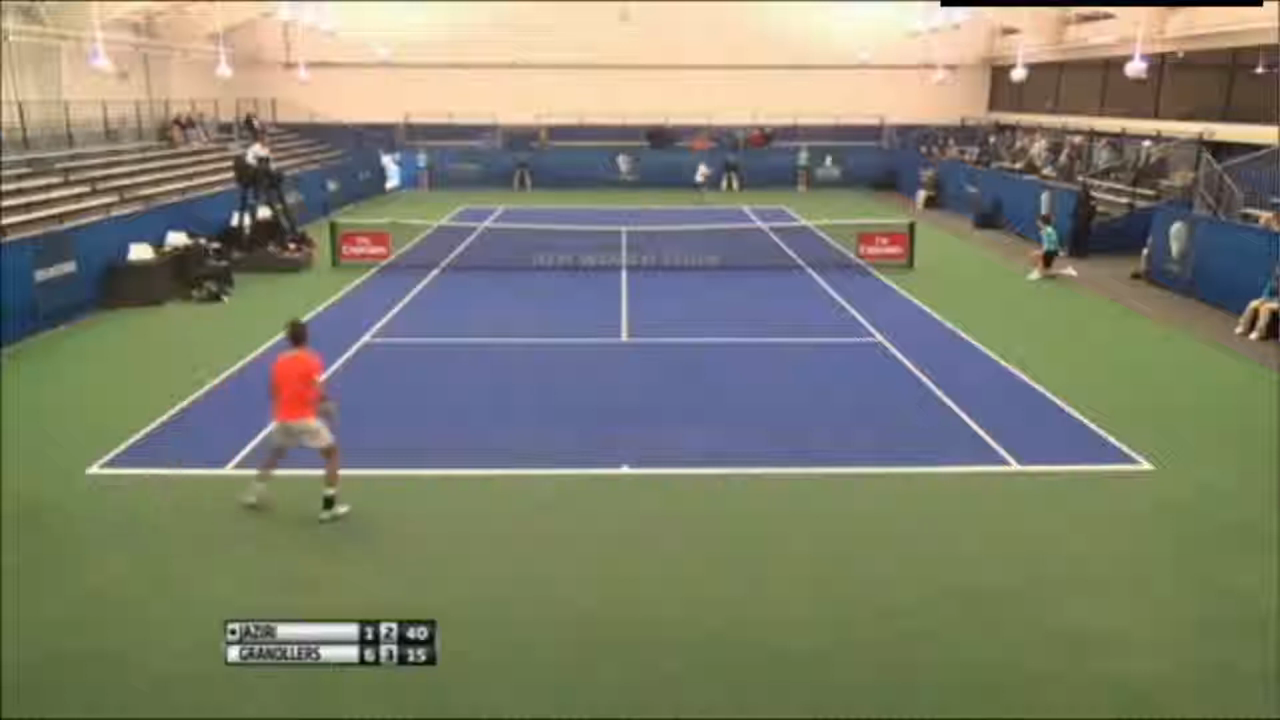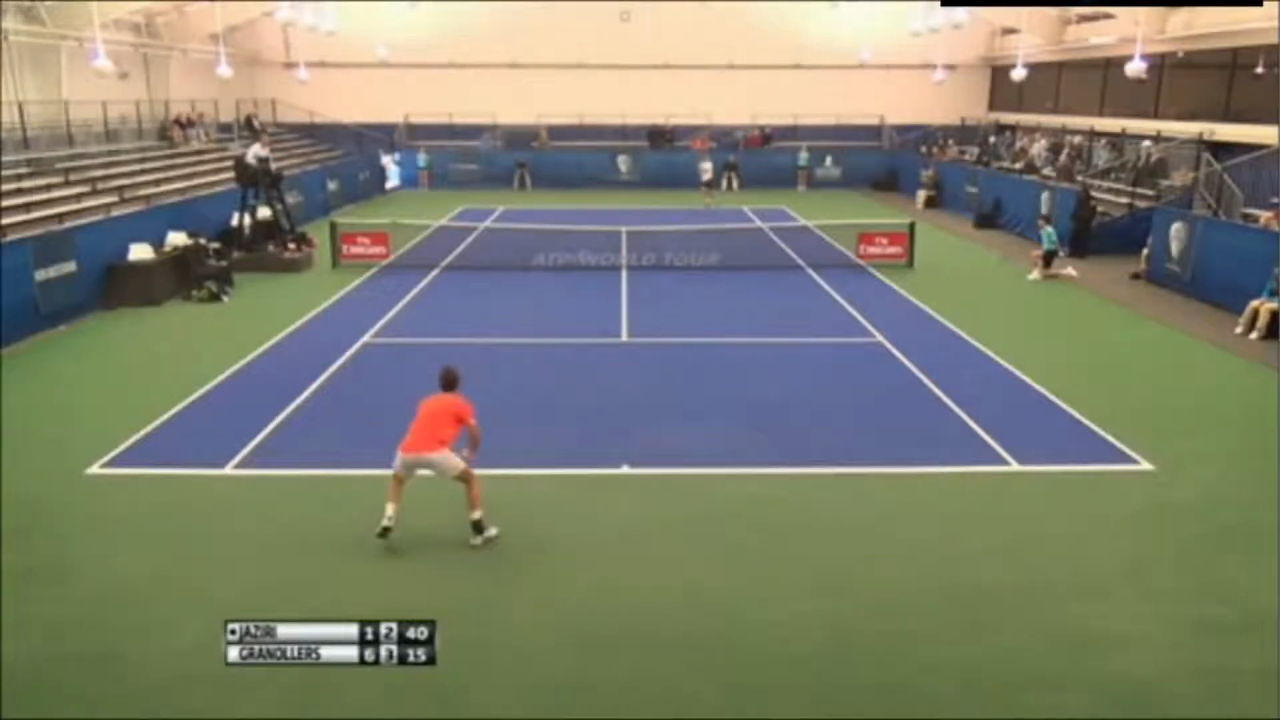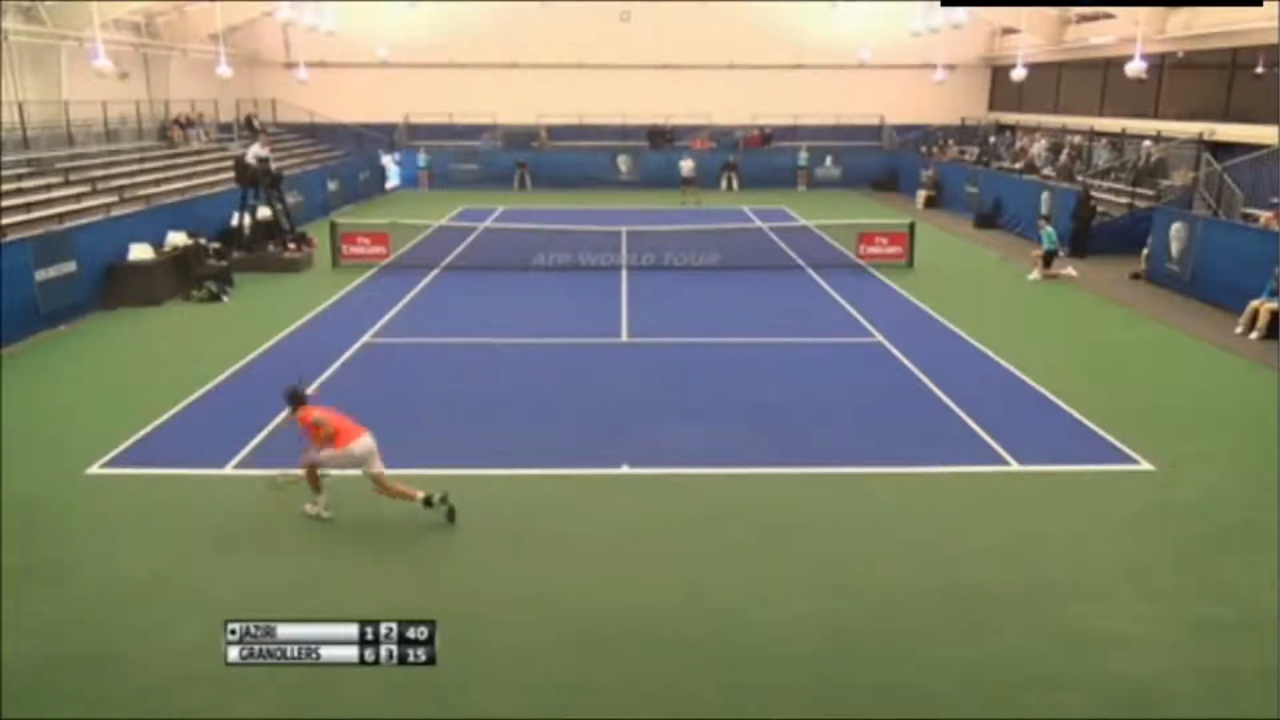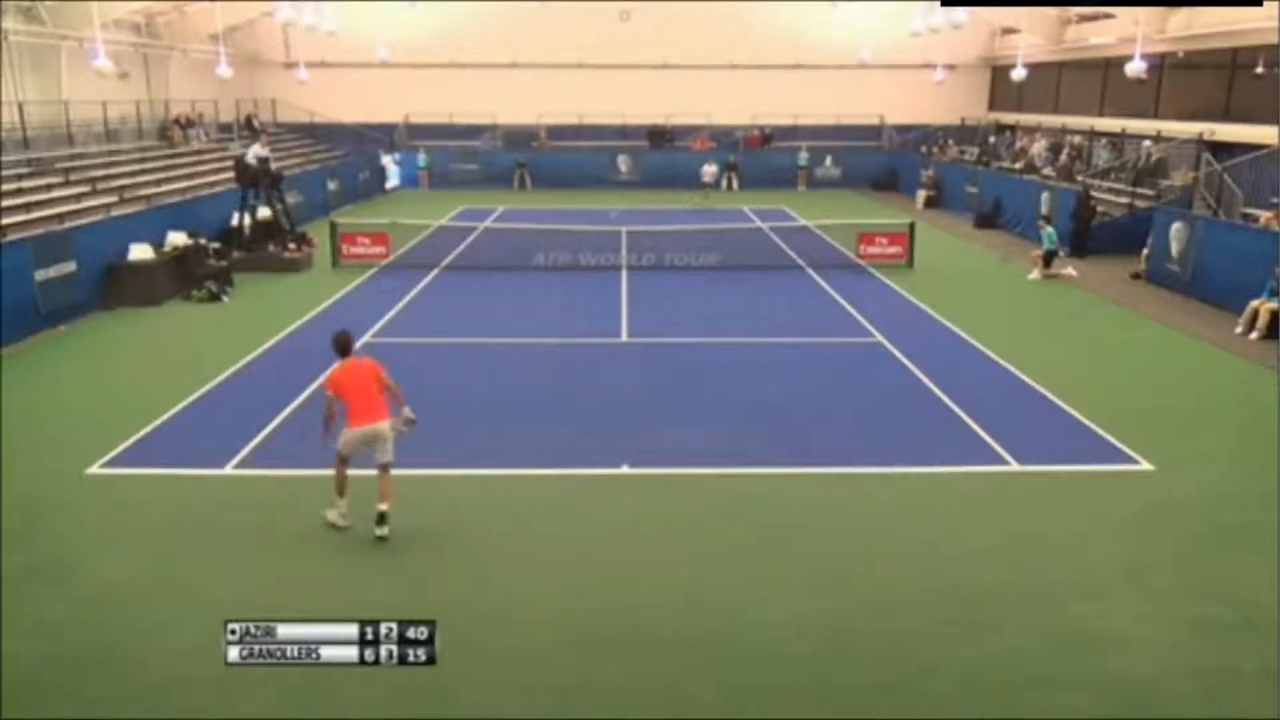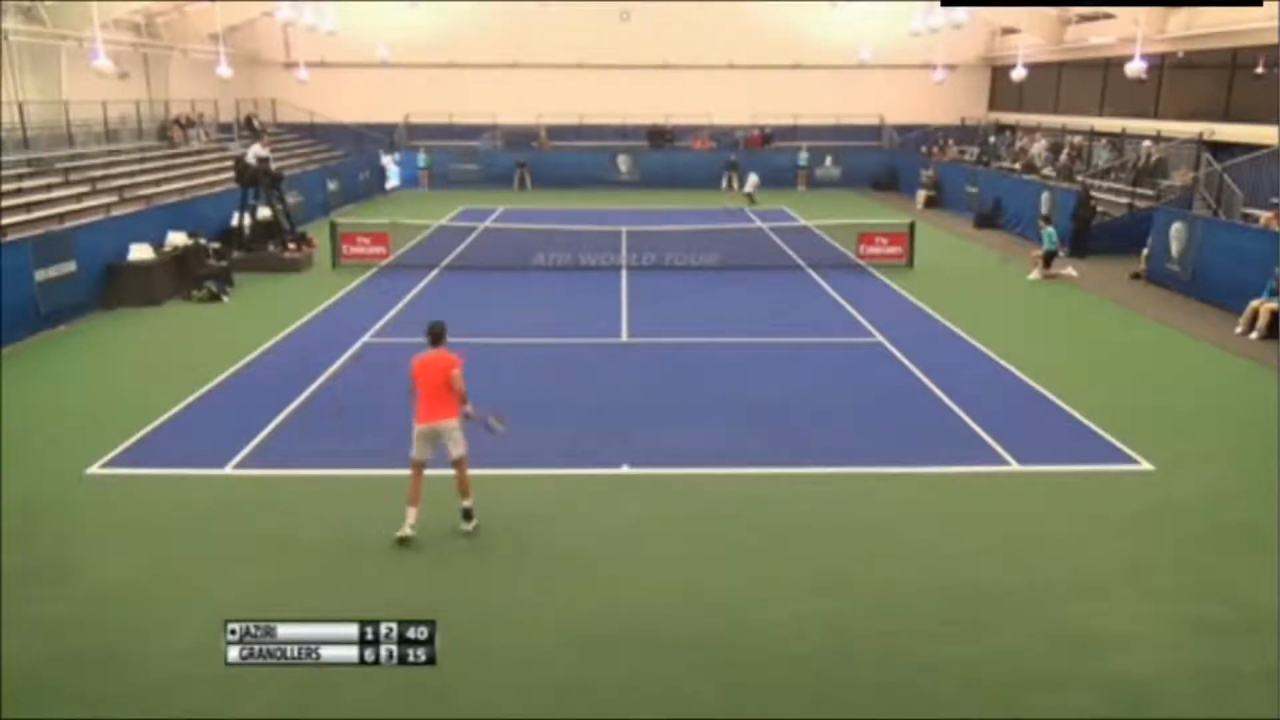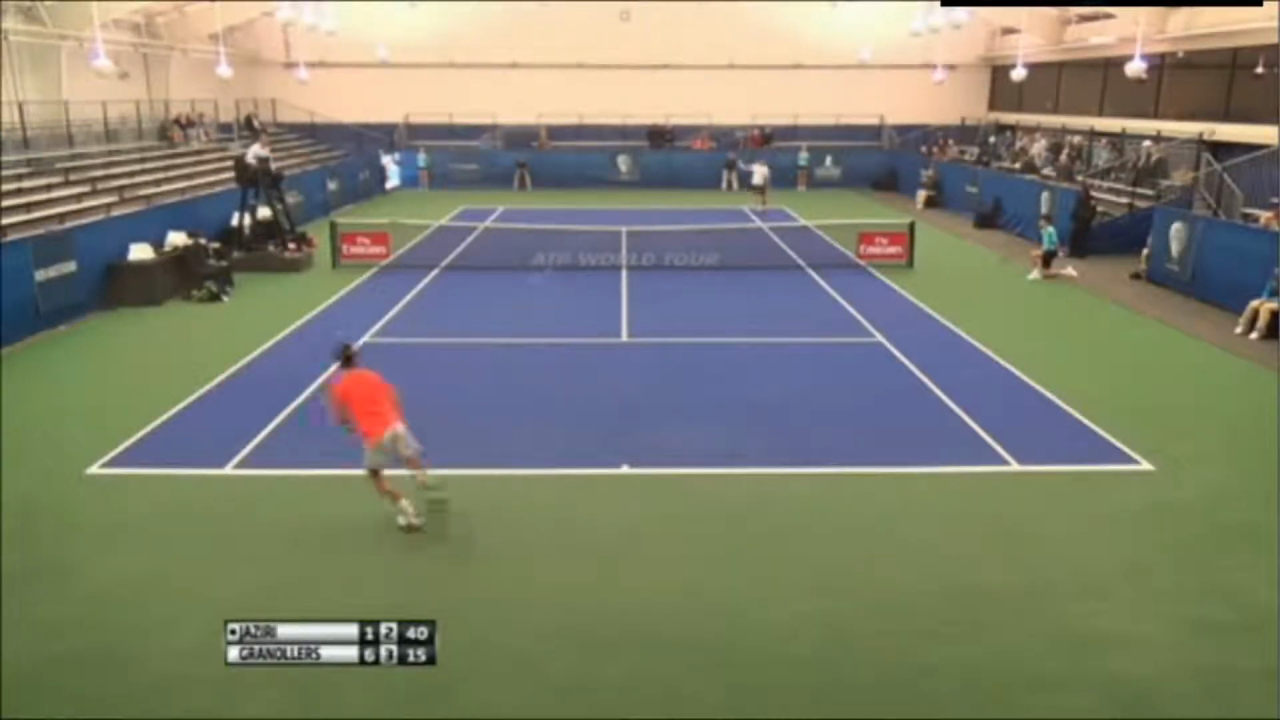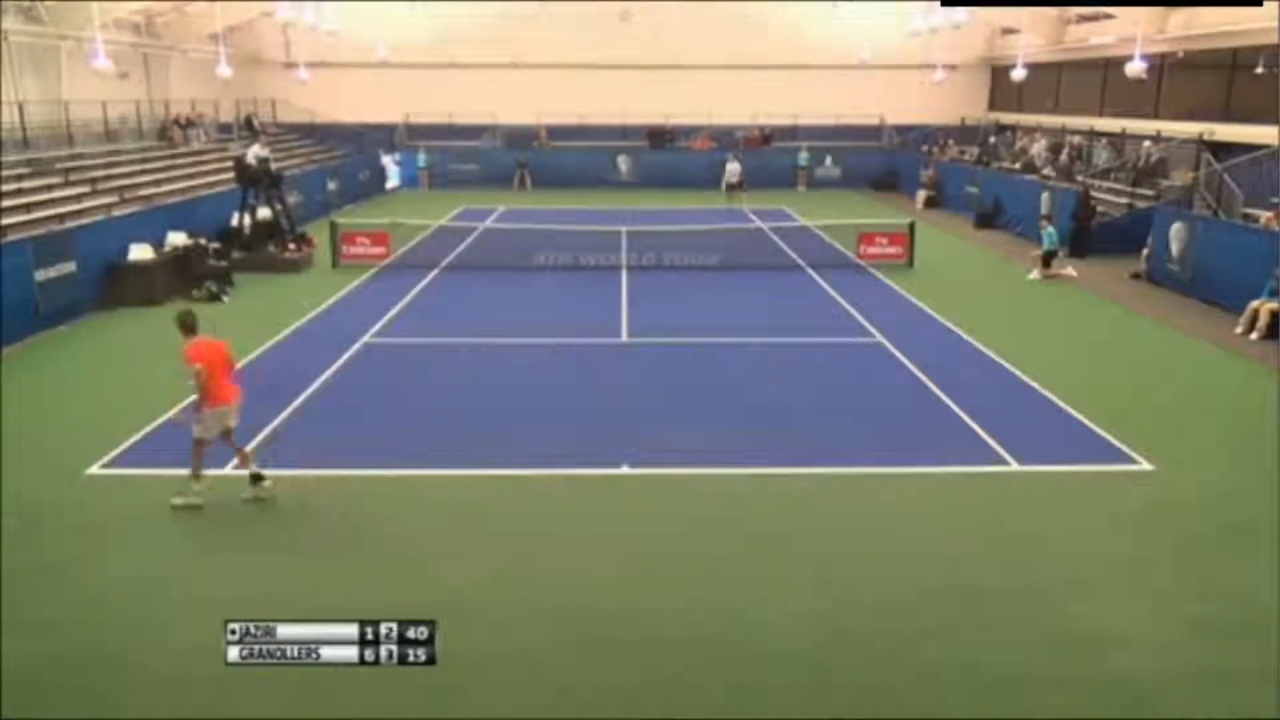
dt=0.7s
person 1, frame 1
left shoulder: (279, 362)
right shoulder: (313, 360)
left elbow: (274, 393)
right elbow: (319, 394)
right wrist: (326, 406)
left hip: (283, 419)
right hip: (306, 420)
left knee: (274, 454)
right knee: (332, 454)
left ankle: (254, 494)
right ankle: (329, 506)
person 1, frame 2
left shoulder: (426, 402)
right shoulder: (462, 405)
right elbow: (476, 437)
right wrist: (470, 453)
left hip: (408, 450)
right hip: (435, 451)
left knee: (398, 479)
right knee: (471, 479)
left ankle: (389, 519)
right ankle: (478, 530)
person 1, frame 3
left shoulder: (302, 415)
right shoulder: (317, 411)
left elbow: (330, 427)
left wrist: (315, 450)
left hip: (350, 447)
right hip: (366, 440)
left knee: (310, 465)
right knee: (384, 487)
left ankle: (319, 506)
right ankle: (434, 499)
person 1, frame 4
left shoulder: (333, 377)
right shoulder: (370, 363)
left elbow: (330, 412)
right elbow: (391, 388)
left wrist: (327, 429)
right wrist: (405, 410)
left hip: (357, 428)
right hip: (382, 424)
left knee: (341, 463)
right knee: (384, 471)
left ankle: (340, 513)
right ankle: (382, 520)
person 1, frame 5
left shoulder: (416, 362)
right shoulder: (452, 360)
right elbow: (459, 390)
right wrist: (466, 407)
left hip: (421, 422)
right hip: (447, 421)
left knee: (416, 473)
right knee: (460, 467)
left ankle: (409, 526)
right ankle: (467, 518)
person 1, frame 6
left shoulder: (339, 385)
right shoulder: (374, 376)
left elbow: (343, 418)
right elbow: (394, 400)
left wrist: (353, 424)
left hip: (375, 436)
right hip: (396, 425)
left knee: (375, 475)
right knee: (412, 460)
left ankle: (410, 515)
right ankle: (426, 483)
person 1, frame 7
left shoulder: (191, 351)
right shoulder: (217, 342)
left elbow: (202, 382)
right elbow: (231, 368)
left wrist: (201, 404)
left hip: (215, 403)
right hip: (233, 397)
left knee: (198, 445)
right knee: (230, 439)
left ankle: (194, 494)
right ankle: (258, 482)
